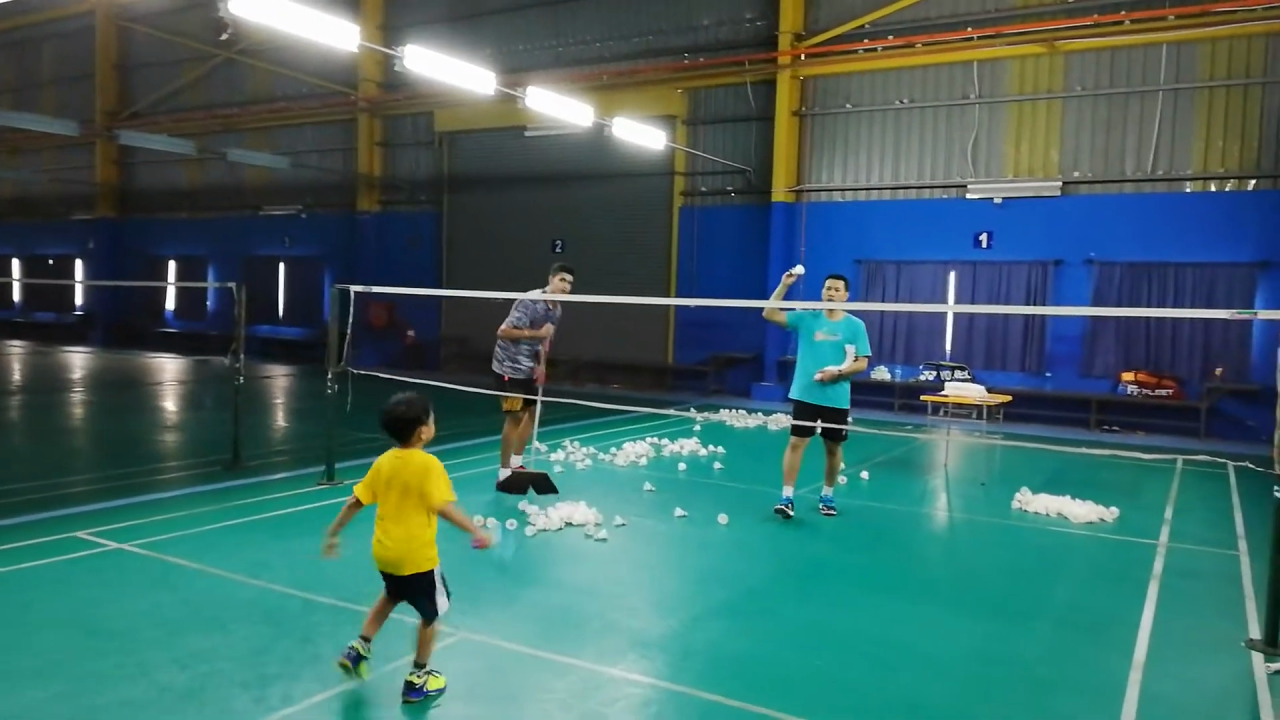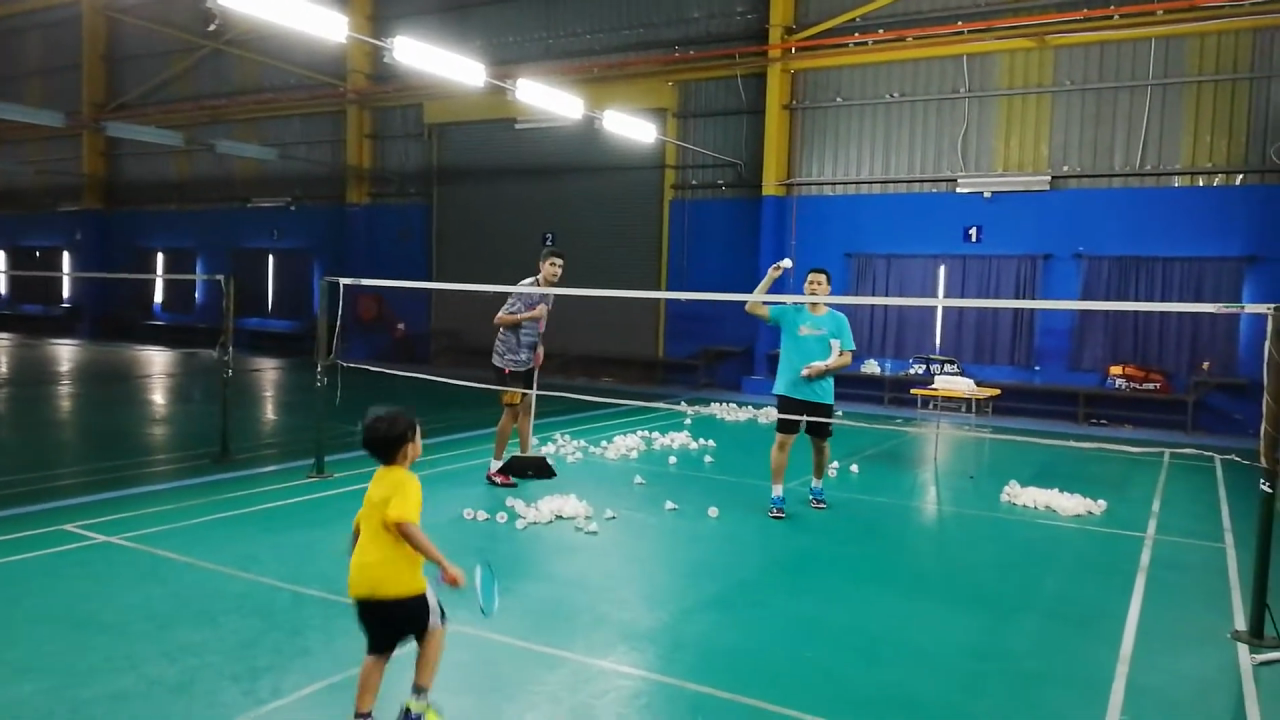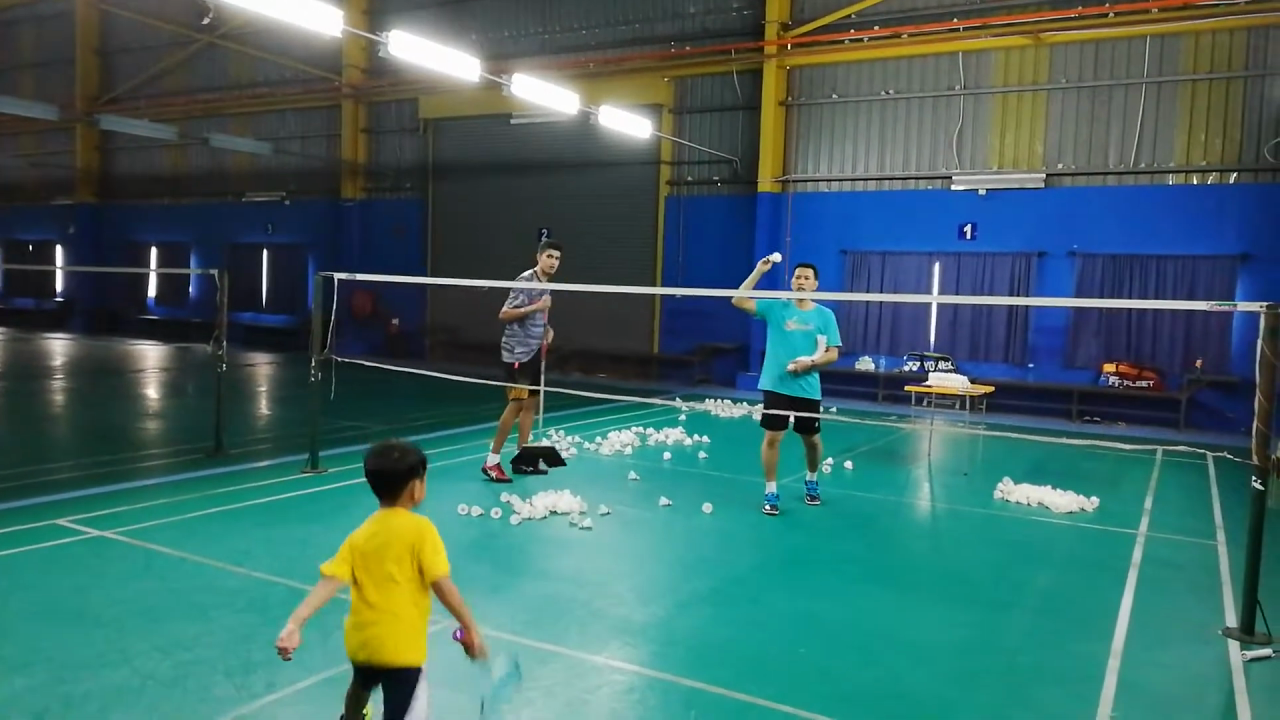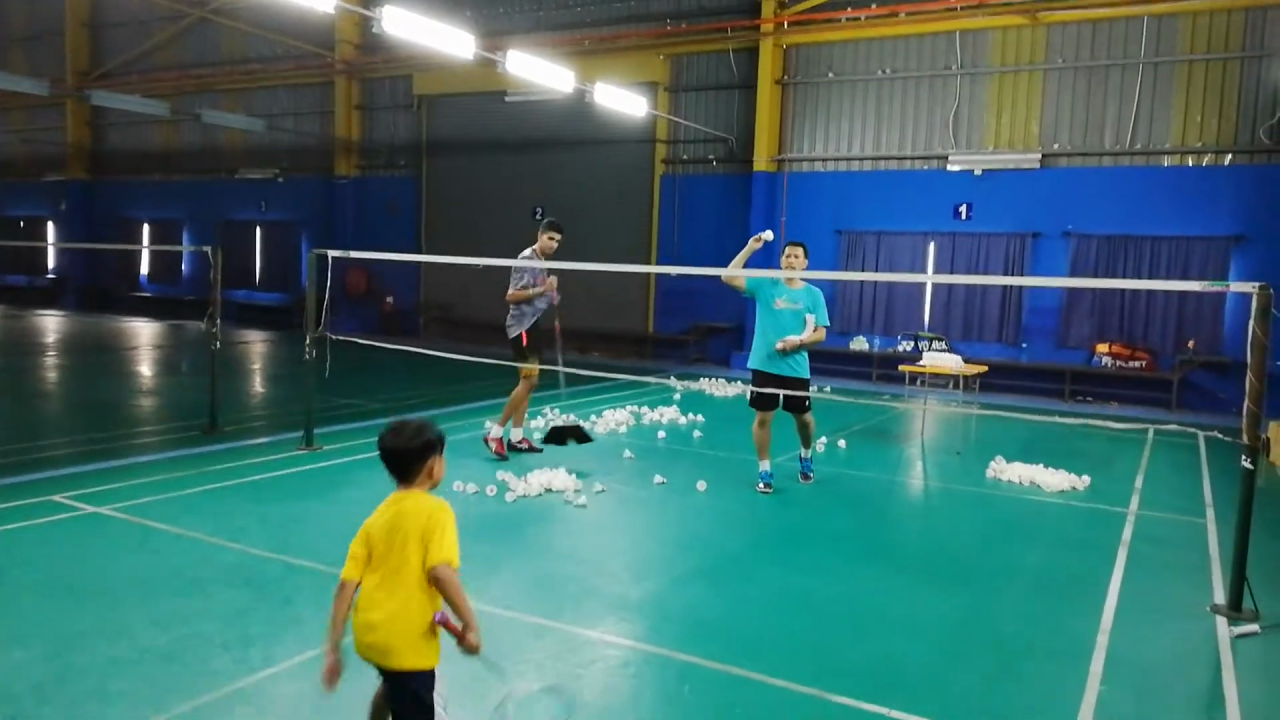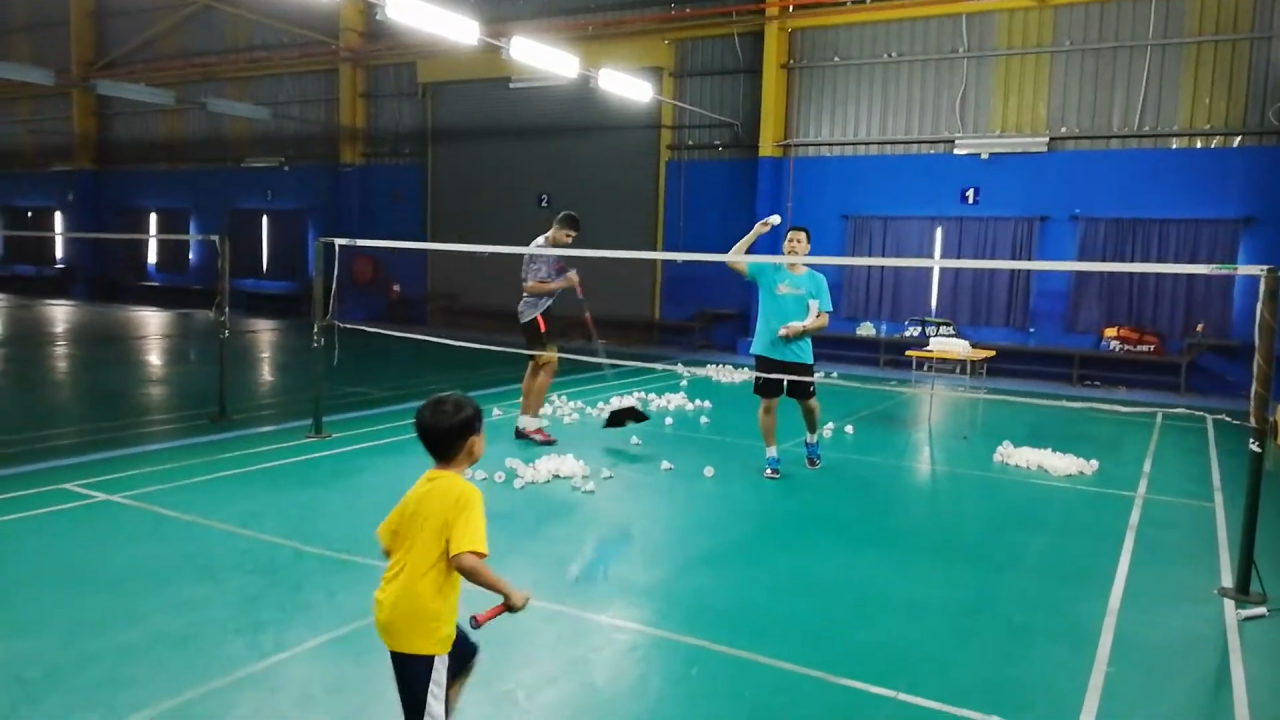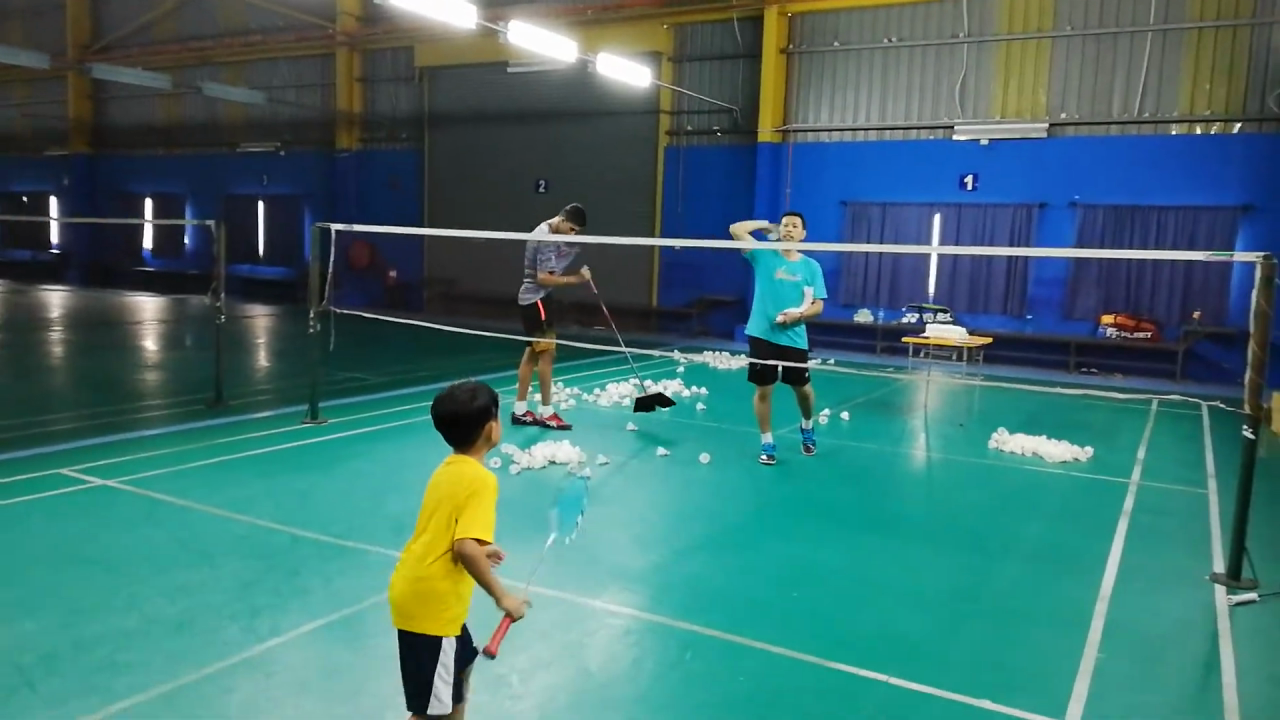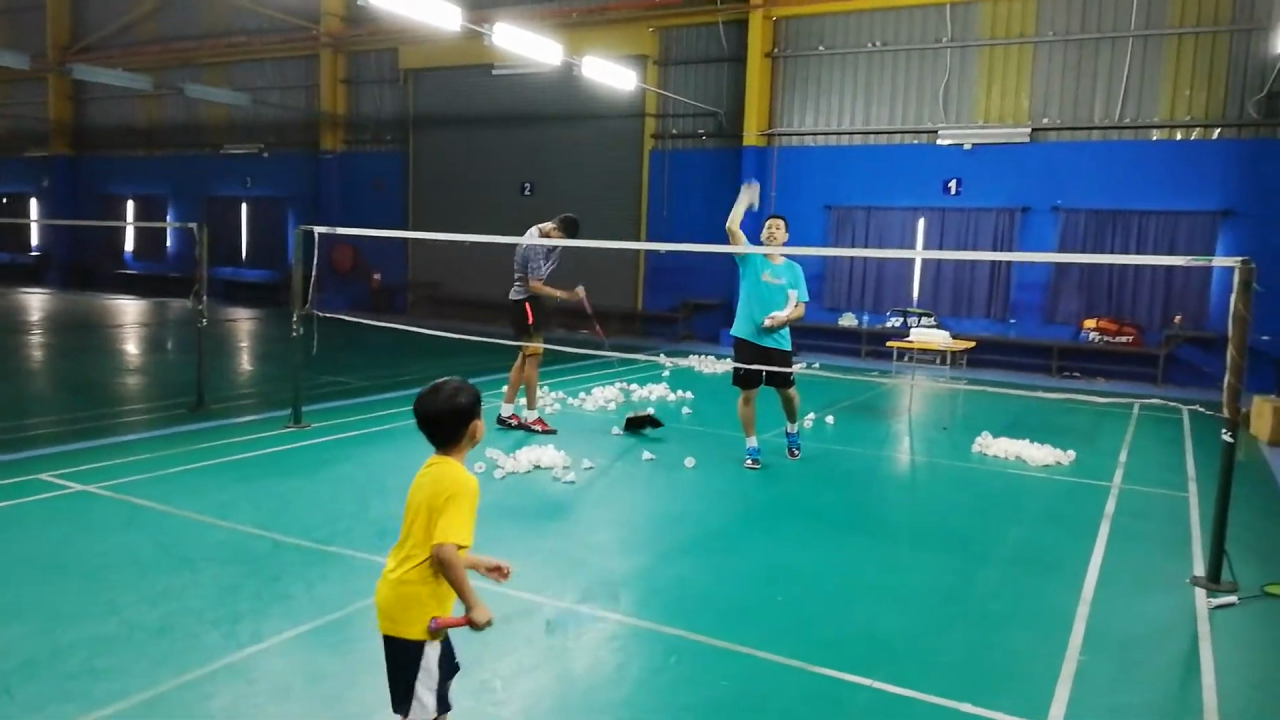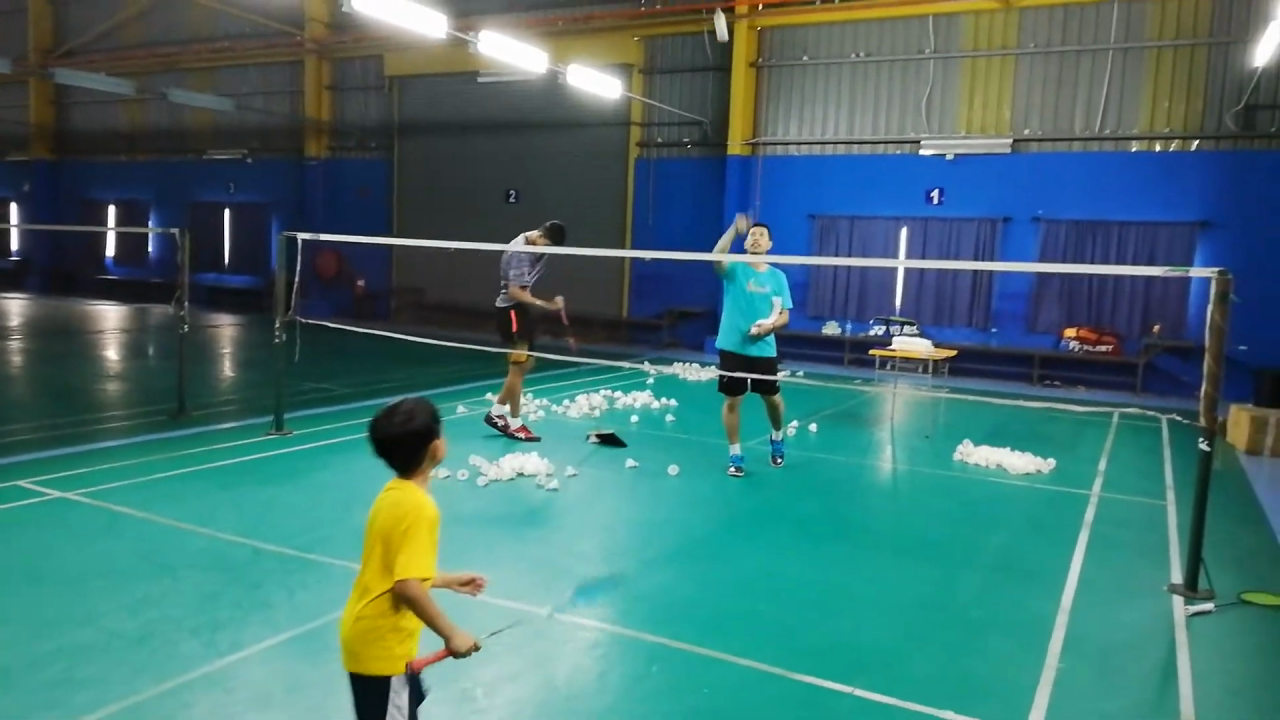
dt=0.2s
person 1, frame 1
left shoulder: (383, 464)
right shoulder: (428, 464)
left elbow: (356, 502)
right elbow: (444, 507)
left wrist: (333, 532)
right wrist: (476, 532)
left hip: (384, 552)
right hip: (416, 556)
left knee: (392, 595)
right knee: (432, 614)
left ankle: (358, 649)
right ankle: (418, 680)
person 1, frame 2
left shoulder: (377, 483)
right shoulder: (405, 480)
right elbow: (405, 524)
right wrist: (444, 563)
left hip: (363, 585)
right hip: (399, 584)
left knee: (378, 652)
right knee: (433, 628)
person 1, frame 3
left shoulder: (359, 536)
right shoulder: (421, 528)
left elbow: (327, 583)
right elbow: (441, 582)
left wrist: (294, 625)
right wrist: (471, 629)
left hip: (362, 643)
right hip: (402, 648)
left knee: (362, 684)
person 1, frame 4
left shoulder: (376, 519)
right shoulder: (436, 511)
left elbow: (347, 584)
right elbow: (442, 573)
left wrist: (333, 650)
right wrist: (469, 627)
left hip: (370, 634)
right hip: (410, 643)
left knee: (395, 685)
person 1, frame 5
left shoulder: (422, 488)
right shoulder: (465, 495)
left elbow: (388, 544)
right elbow: (465, 561)
right wrist: (507, 591)
left hip: (397, 609)
right hip: (419, 623)
left knee: (462, 661)
person 1, frame 6
left shoulder: (448, 469)
right shoulder: (480, 480)
right elbow: (466, 548)
left wrist: (481, 553)
right wrist: (503, 596)
left hip: (415, 591)
right hip: (430, 604)
left knee: (460, 666)
person 1, frame 7
left shoulder: (431, 471)
right shoulder: (460, 482)
right elbow: (444, 552)
left wrist: (478, 563)
right wrist: (473, 605)
left hip: (405, 601)
right hip: (414, 611)
left knee: (440, 678)
person 1, frame 8
left shoulder: (394, 494)
right shoulder: (419, 508)
right elbow: (407, 588)
left wrist: (449, 580)
right wrist: (451, 634)
left hip: (374, 635)
right hip: (380, 645)
person 2, frame 1
left shoulder: (855, 325)
right shoulder: (806, 319)
left elbow: (862, 363)
right elbow: (769, 314)
left wrist: (837, 372)
right wrist: (784, 285)
left hip: (837, 398)
right hip: (804, 394)
left knee: (833, 447)
right knee: (796, 443)
left ankle: (827, 495)
right ankle: (787, 498)
person 2, frame 2
left shoulder: (838, 320)
right shoulder: (789, 313)
left elbow: (847, 357)
right elbow: (752, 308)
left wrist: (824, 367)
right wrist: (769, 278)
left hip: (821, 393)
right hip: (789, 390)
left knee: (820, 443)
right knee: (783, 440)
left ankle: (816, 487)
right ankle: (777, 496)
person 2, frame 3
left shoulder: (825, 315)
right shoulder: (775, 307)
left elbow: (833, 354)
right elbow: (739, 300)
left wrist: (810, 363)
right wrist: (758, 271)
left hip: (808, 388)
right hip: (775, 385)
left knee: (811, 439)
right knee: (772, 437)
left ankle: (811, 480)
right ankle: (771, 493)
person 2, frame 4
left shoulder: (814, 295)
right shoulder: (765, 285)
left elbow: (820, 334)
right elbow: (728, 277)
left wrist: (799, 341)
right wrist: (750, 248)
left hip: (797, 368)
right hip: (764, 364)
left knee: (803, 417)
right knee: (763, 417)
left ankle: (806, 456)
right ankle: (764, 471)
person 2, frame 5
left shoulder: (816, 280)
right shoulder: (767, 271)
left elbow: (823, 320)
right elbow: (732, 260)
left wrist: (802, 328)
right wrist: (756, 232)
left hip: (800, 353)
right hip: (767, 350)
left knee: (808, 402)
right knee: (768, 404)
left ankle: (812, 441)
right ankle: (771, 456)
person 2, frame 6
left shoulder: (811, 267)
right shoulder: (764, 256)
left elbow: (818, 306)
right elbow: (736, 229)
left wrist: (798, 314)
right wrist: (764, 225)
left hip: (795, 338)
right hip: (762, 335)
left knee: (803, 389)
right knee: (763, 390)
left ankle: (807, 428)
right ankle: (767, 443)
person 2, frame 7
left shoulder: (794, 270)
right shoulder: (750, 258)
left elbow: (800, 309)
right elbow: (731, 229)
left wrist: (784, 318)
right wrist: (744, 199)
left hip: (779, 341)
right hip: (747, 338)
left knee: (787, 393)
right knee: (747, 394)
left ankle: (792, 431)
right ankle: (751, 446)
person 2, frame 8
left shoulder: (777, 277)
right shoulder: (735, 268)
left elbow: (784, 315)
right elbow: (717, 256)
left wrist: (770, 326)
right wrist: (734, 230)
left hip: (764, 350)
right hip: (732, 348)
left knee: (773, 399)
right knee: (732, 402)
left ankle: (777, 439)
right ankle: (735, 455)
person 3, frame 1
left shoulder: (556, 310)
right shoulder: (529, 302)
right elbow: (503, 332)
left wrist: (541, 364)
right wrist: (536, 333)
left hip: (528, 367)
right hip: (509, 366)
left knee: (533, 411)
right knee: (514, 417)
left ankle: (516, 462)
right ankle: (504, 476)
person 3, frame 2
left shoulder: (548, 295)
right shoulder: (525, 289)
right elbow: (499, 319)
left wrist: (539, 346)
right wrist: (530, 315)
left hip: (528, 359)
right hip: (509, 359)
left knee: (528, 406)
right knee: (512, 410)
right ankle: (495, 469)
person 3, frame 3
left shoulder: (546, 285)
right shoulder: (525, 281)
right elbow: (505, 315)
left wrist: (547, 329)
right wrist: (536, 307)
left hip: (534, 352)
right hip: (518, 351)
left knee: (531, 403)
right knee: (517, 404)
left ankle: (522, 459)
right ankle: (492, 461)
person 3, frame 4
left shoulder: (540, 261)
right shoulder: (526, 260)
right elbow: (512, 296)
left wrist: (549, 293)
right wrist: (542, 289)
left hip: (534, 326)
right hip: (522, 327)
left knee: (527, 381)
right knee: (529, 379)
left ankle: (517, 436)
right ankle: (495, 432)
person 3, frame 5
left shoulder: (549, 248)
right shoulder: (540, 250)
right elbow: (532, 287)
left wrist: (564, 277)
right wrist: (564, 283)
left hip: (537, 313)
right hip: (535, 313)
left knee: (535, 367)
right knee: (548, 366)
left ankle: (524, 424)
right ankle: (533, 425)
person 3, frame 6
left shoulder: (550, 232)
right shoulder: (545, 239)
right elbow: (543, 278)
right wrist: (575, 279)
left hip: (534, 298)
right hip: (536, 298)
left knee: (532, 352)
right knee: (547, 353)
left ankle: (520, 410)
right ankle: (546, 412)
person 3, frame 7
left shoulder: (541, 235)
right shoulder: (535, 245)
right elbow: (534, 286)
right wrist: (566, 295)
left hip: (529, 301)
right hip: (525, 300)
left knee: (525, 357)
right knee: (534, 357)
left ankle: (507, 412)
right ankle: (531, 417)
person 3, frame 8
left shoulder: (532, 247)
right shoulder: (520, 251)
right elbow: (514, 291)
right wrist: (546, 305)
left hip: (521, 309)
right hip: (512, 309)
left knee: (526, 363)
right knee: (519, 365)
left ankle: (497, 411)
right ankle: (514, 424)
